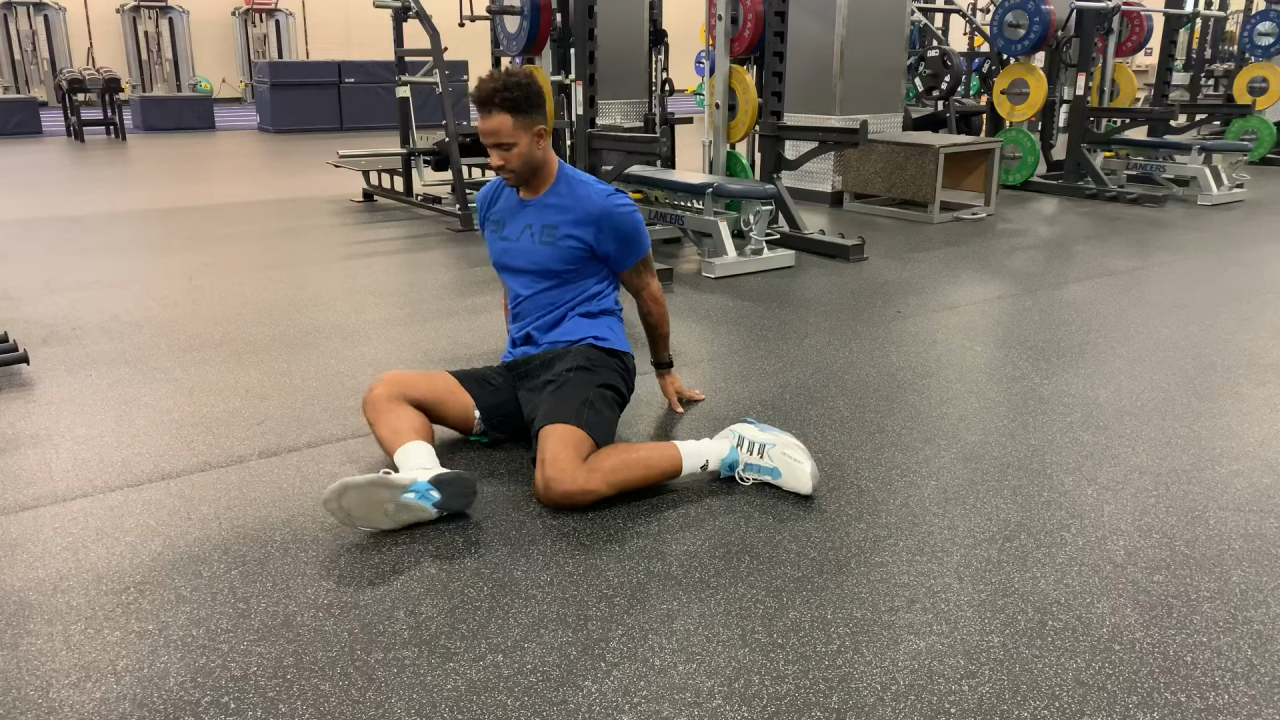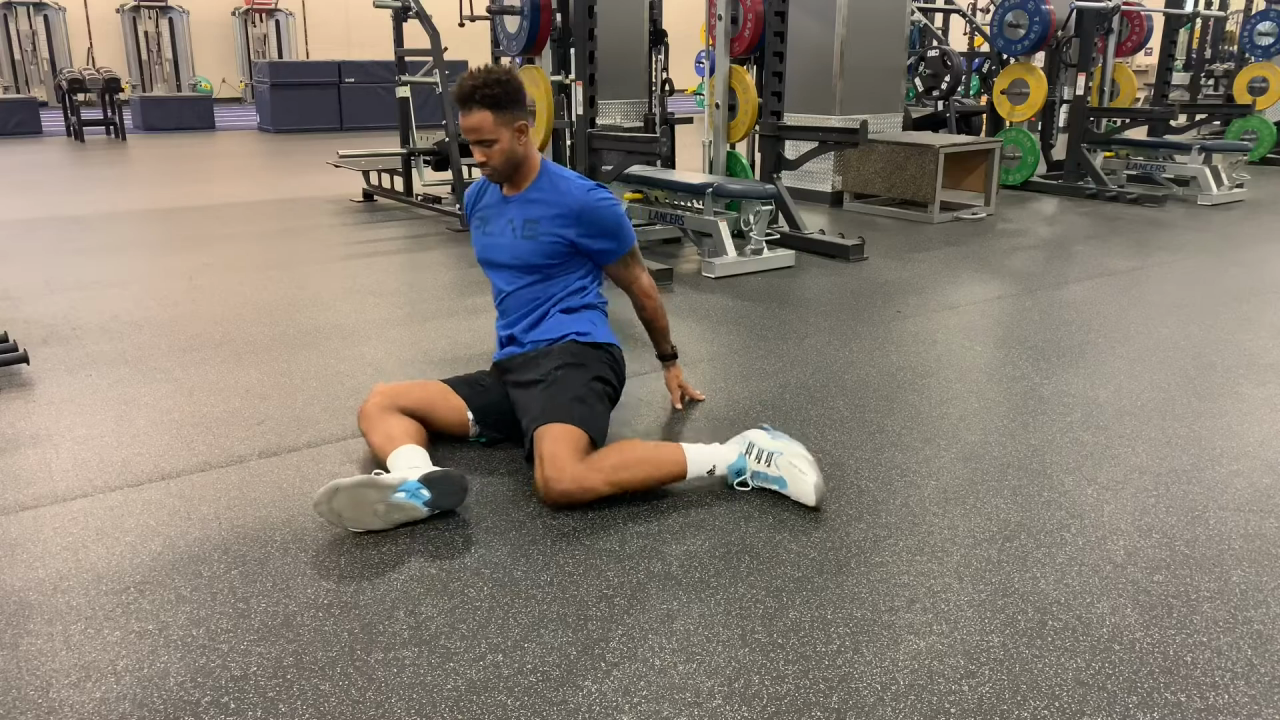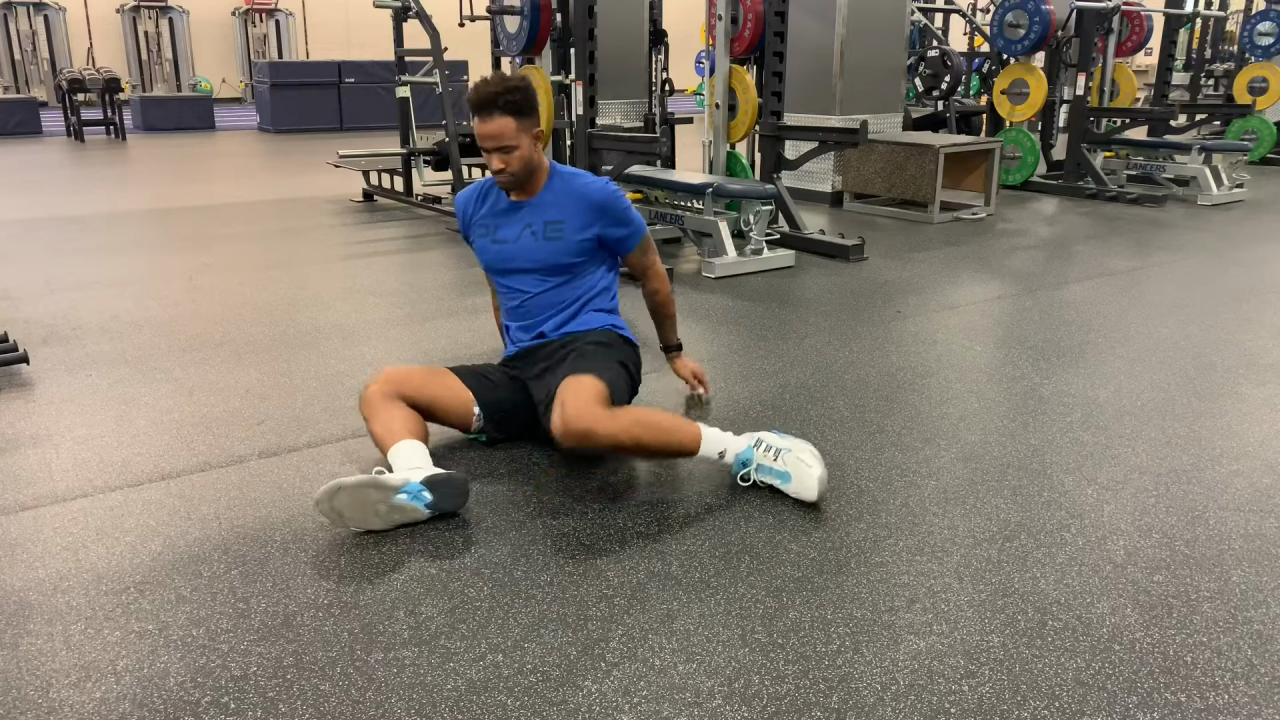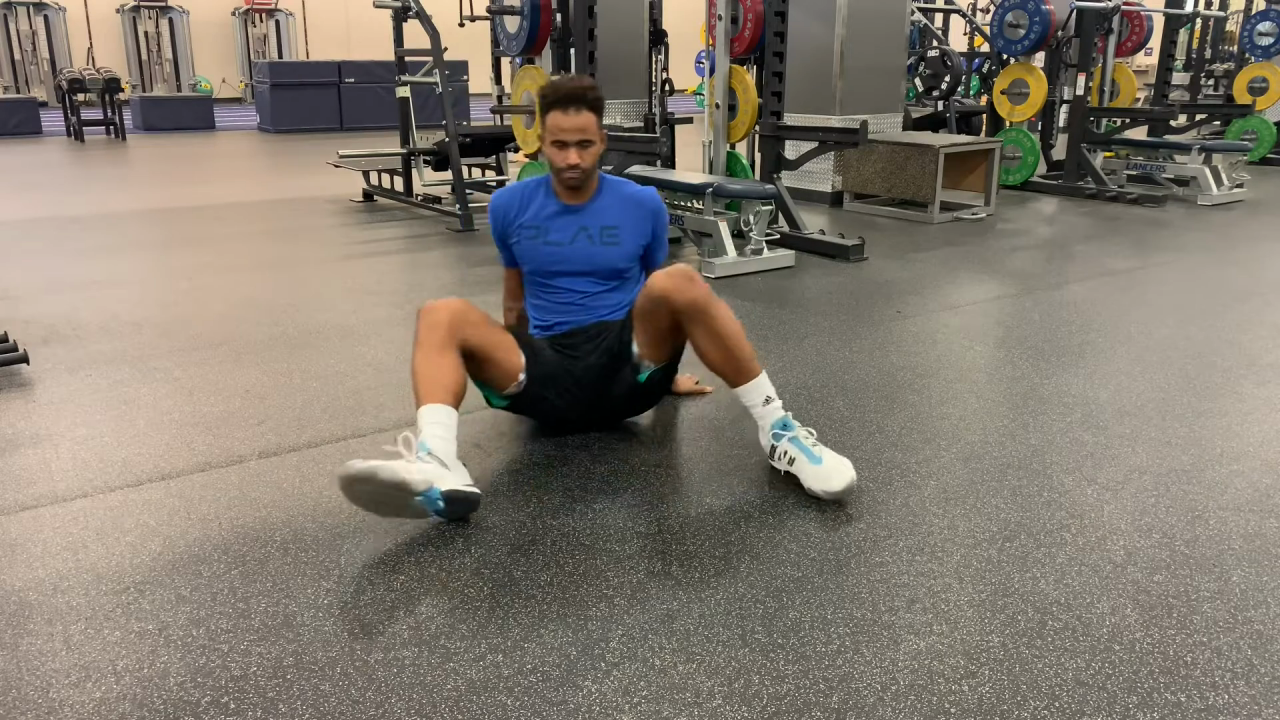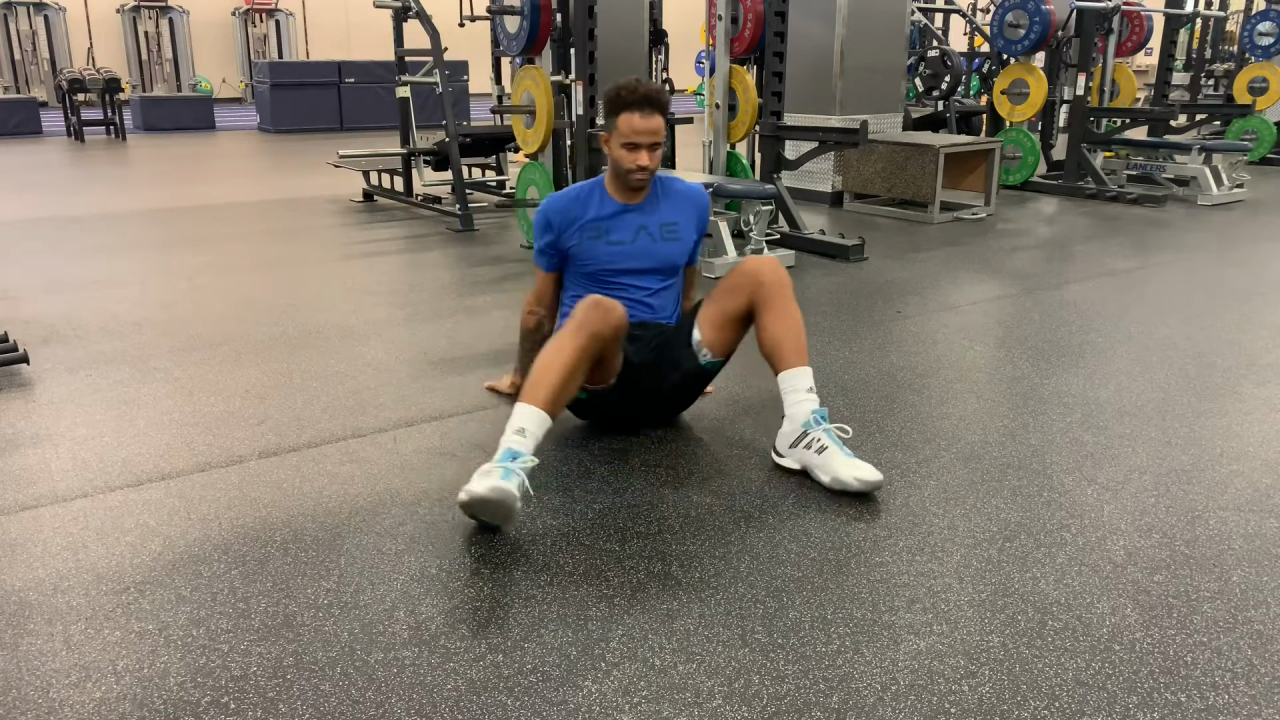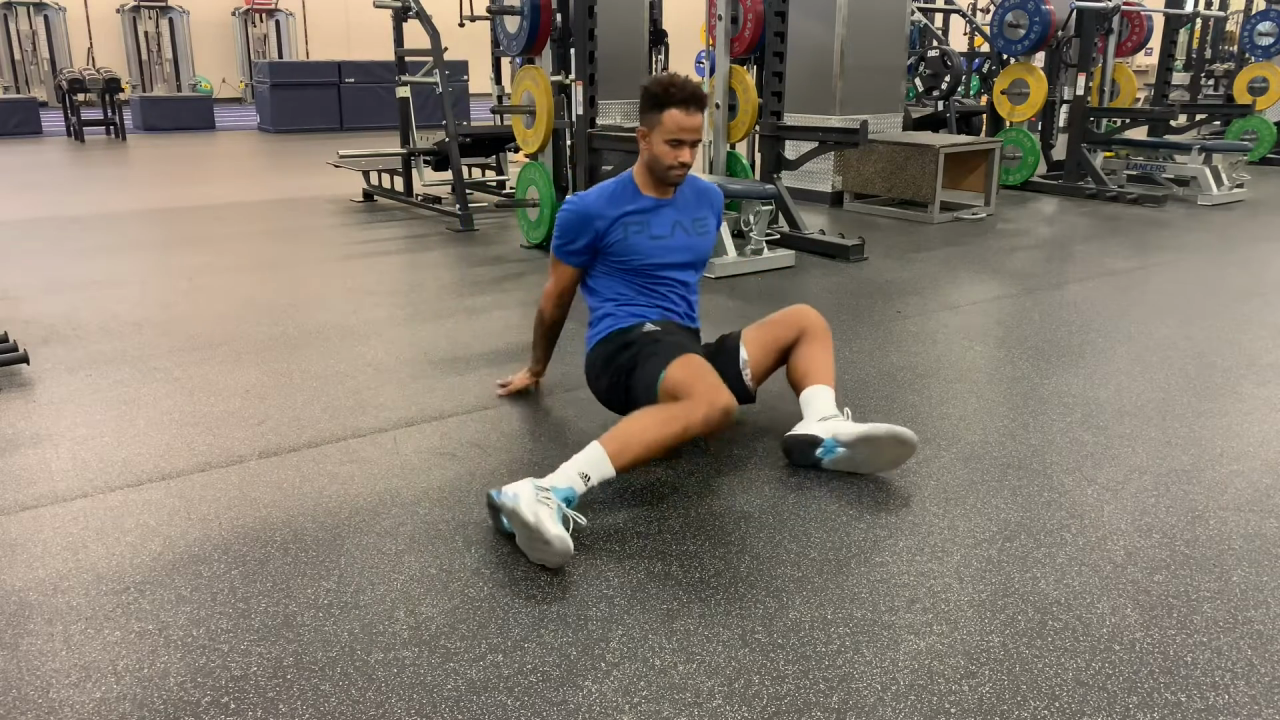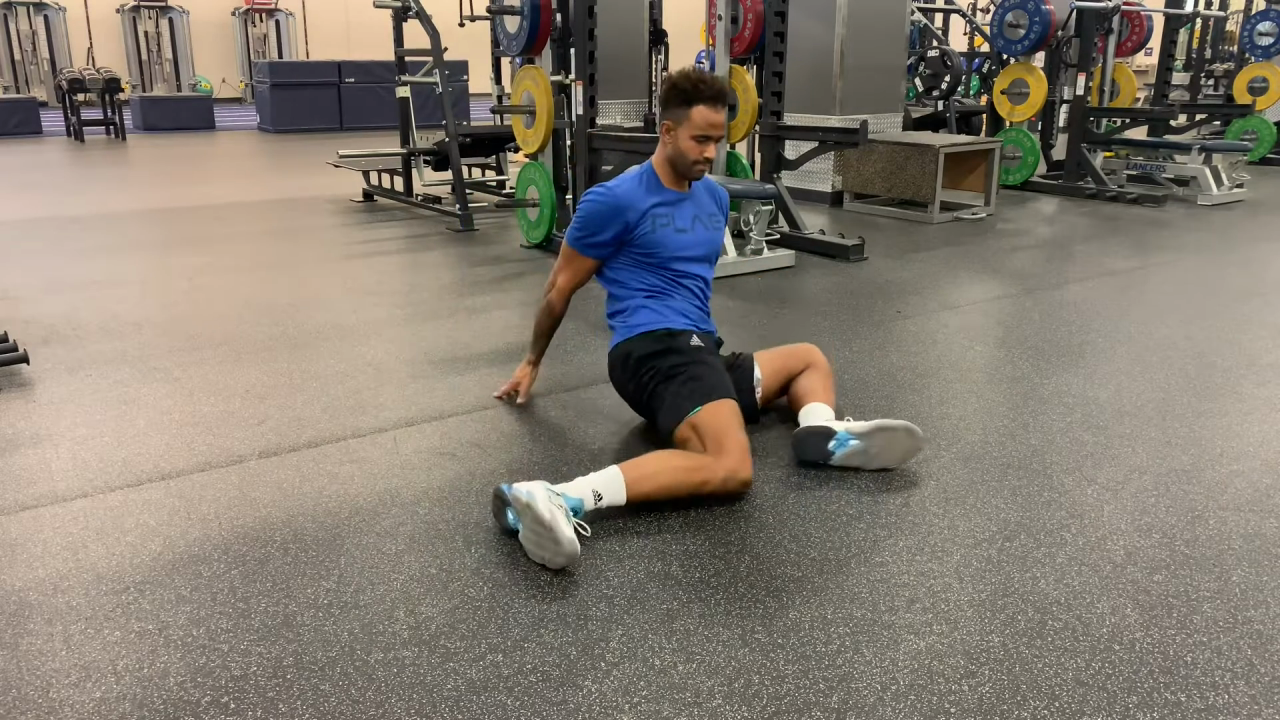
dt=0.4s
person 1, frame 1
left shoulder: (603, 208)
right shoulder: (491, 201)
left elbow: (647, 292)
left wrist: (665, 371)
left hip: (586, 360)
right hip: (522, 369)
left knee: (561, 485)
right knee: (386, 394)
left ankle: (730, 452)
right ankle: (425, 486)
person 1, frame 2
left shoulder: (582, 202)
right shoulder: (478, 199)
left elbow: (638, 284)
left wrist: (669, 362)
left hip: (574, 356)
right hip: (514, 367)
left knee: (562, 482)
right knee: (378, 407)
left ankle: (737, 458)
right ankle: (417, 485)
person 1, frame 3
left shoulder: (594, 197)
right shoulder: (472, 206)
left elbow: (651, 274)
left wrist: (673, 351)
left hip: (590, 348)
right hip: (522, 371)
left knee: (575, 426)
right knee: (381, 390)
left ankle: (745, 451)
right ankle: (418, 485)
person 1, frame 4
left shoulder: (642, 205)
right shoulder: (511, 206)
left wrist: (667, 368)
right wrist: (507, 367)
left hip: (626, 368)
right hip: (550, 378)
left knee: (677, 282)
right knee: (440, 315)
left ankle: (780, 433)
right ankle: (435, 473)
person 1, frame 5
left shoulder: (691, 202)
right shoulder: (562, 211)
right elbow: (541, 306)
right wrist: (520, 377)
left hip: (662, 375)
right hip: (592, 374)
left knee: (764, 272)
right knee: (601, 311)
left ankle: (804, 430)
right ankle: (507, 466)
person 1, frame 6
left shoulder: (707, 199)
right shoulder: (592, 209)
right elbow: (555, 297)
right wrist: (536, 369)
left hip: (681, 347)
right hip: (627, 349)
left knee: (805, 321)
right knee: (713, 405)
left ankle: (822, 431)
right ankle: (547, 494)
person 1, frame 7
left shoulder: (714, 198)
right shoulder: (615, 201)
right elbow: (561, 287)
right wrist: (532, 362)
left hip: (694, 351)
right hip: (658, 351)
left knee: (811, 359)
right knee: (729, 471)
left ankle: (826, 435)
right ankle: (558, 501)
